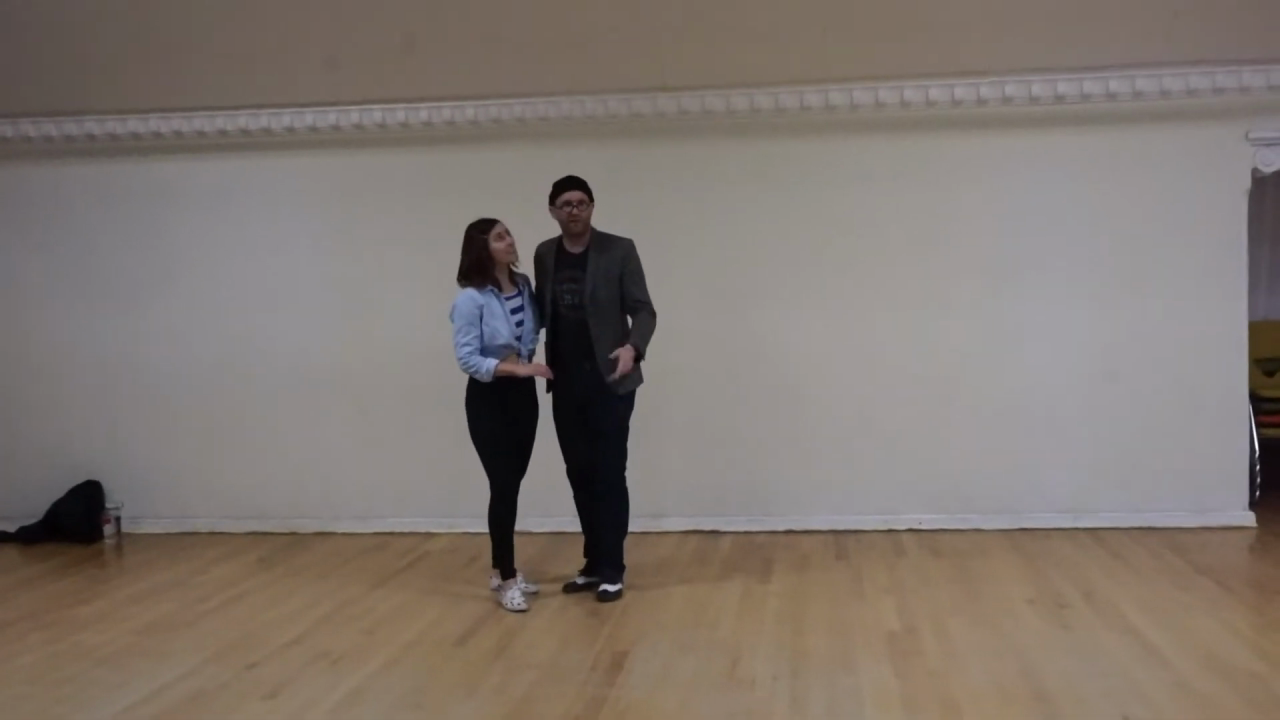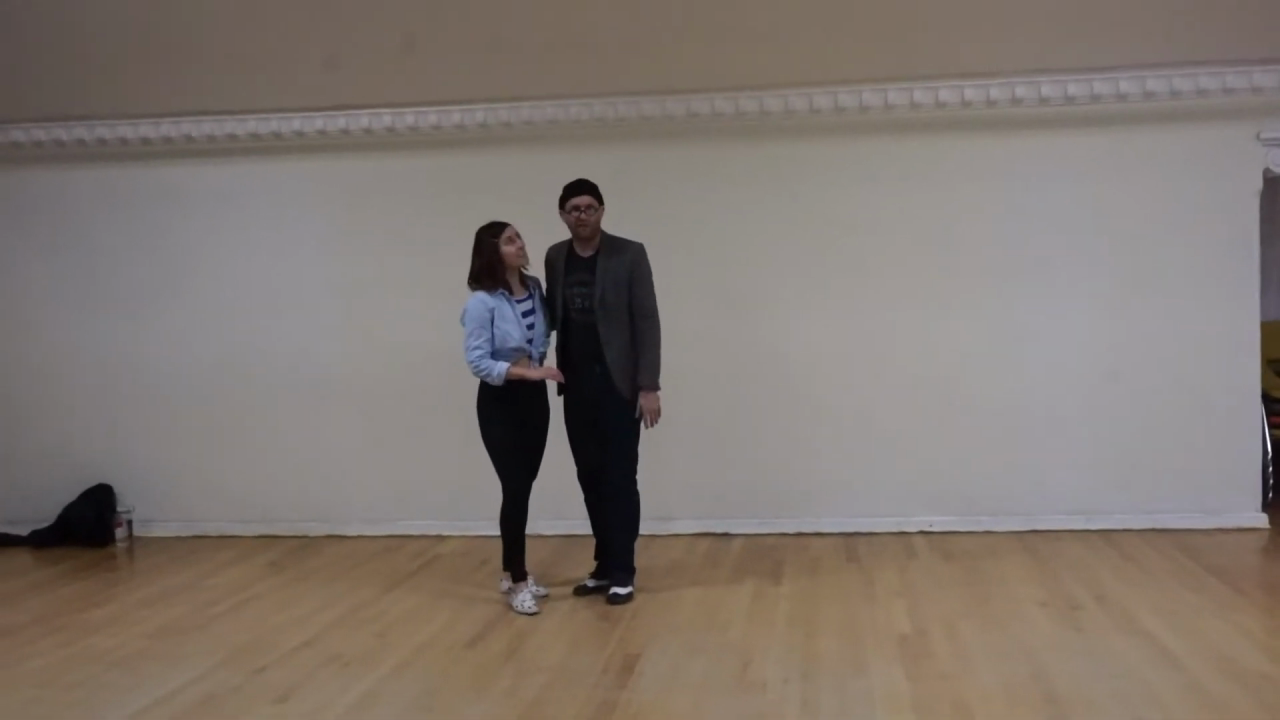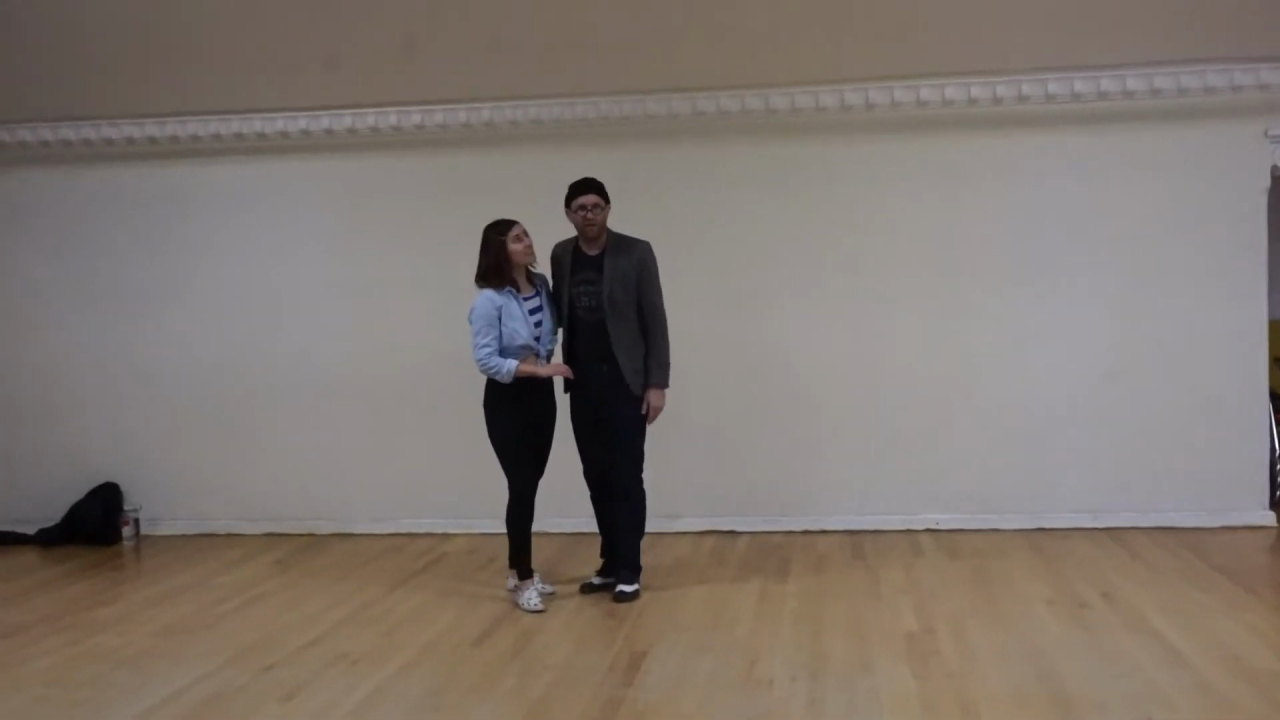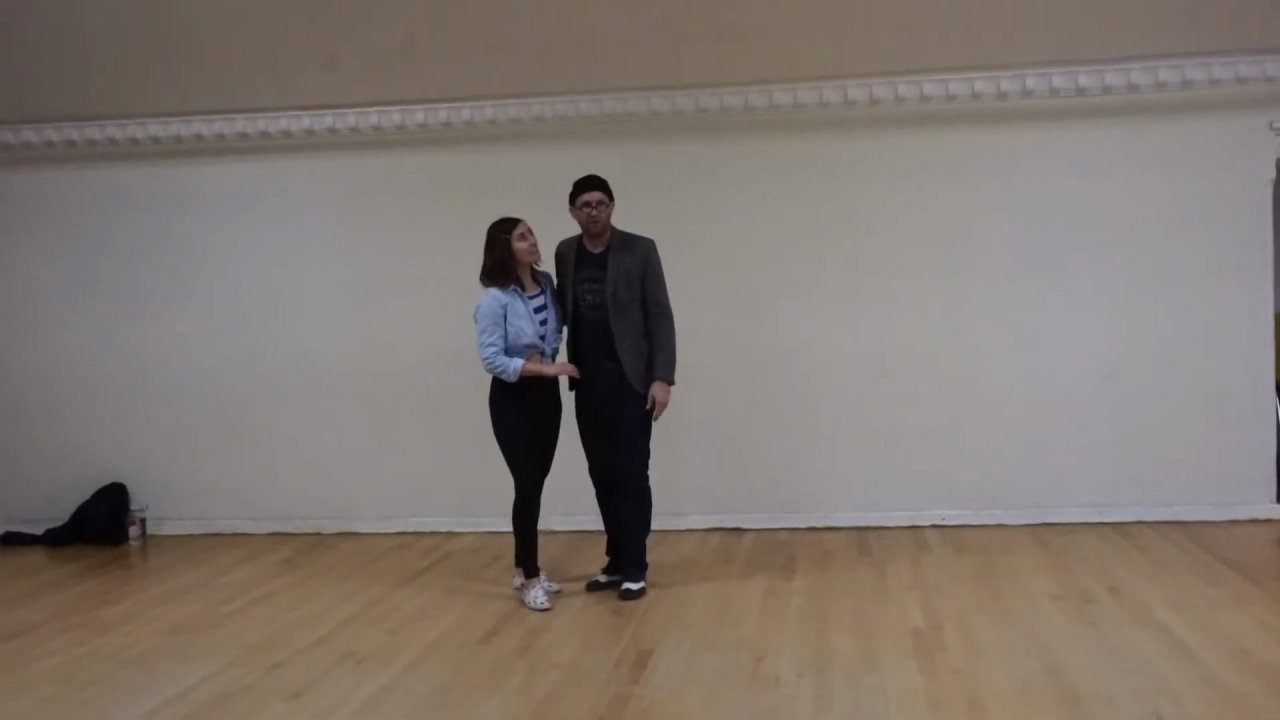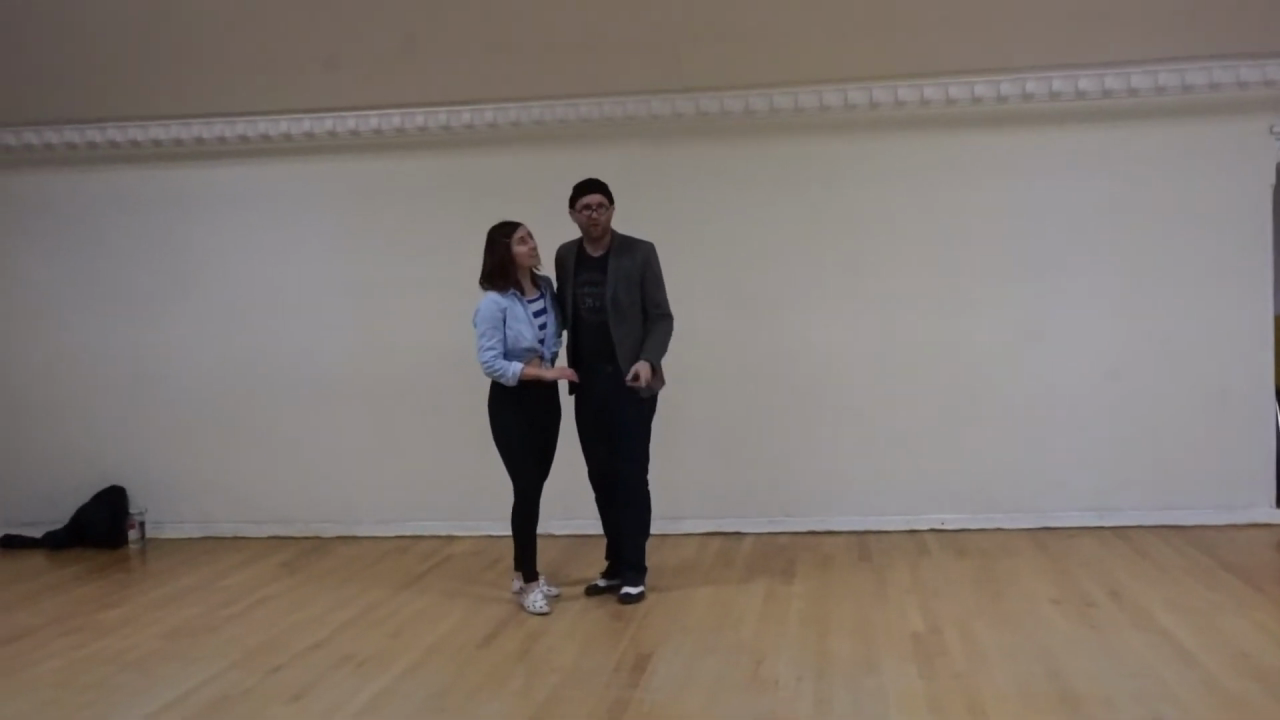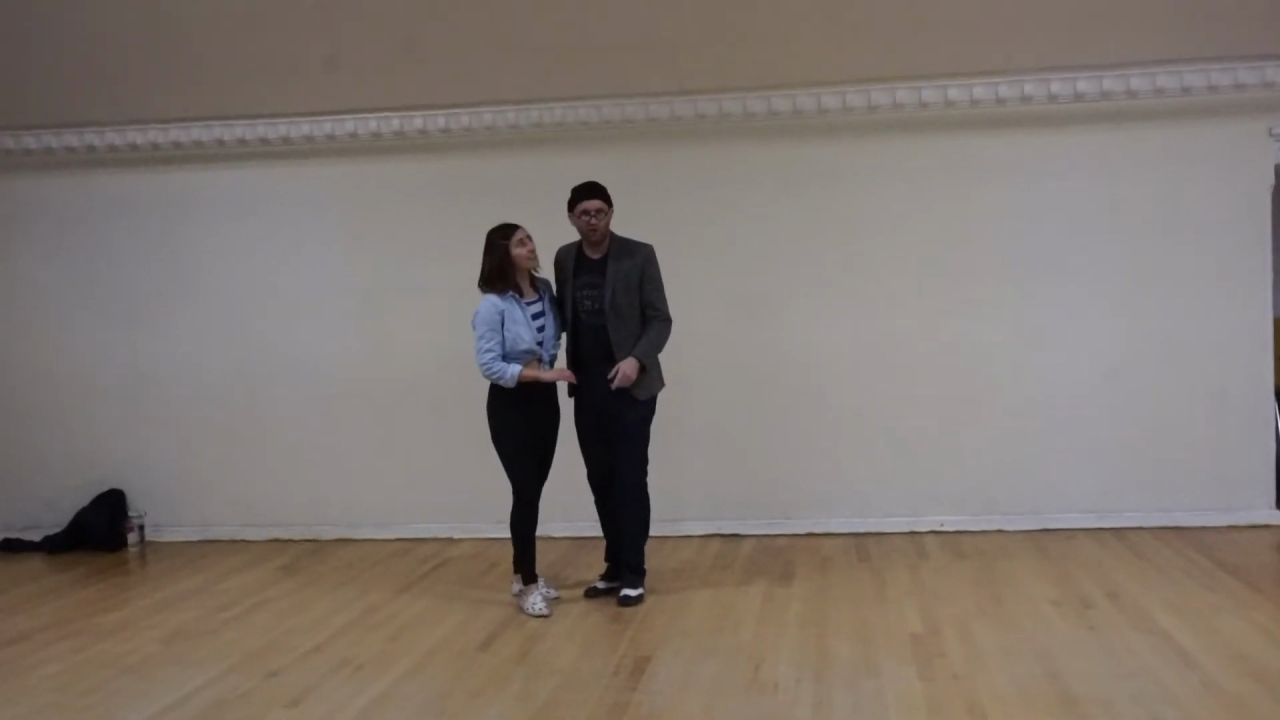
dt=0.2s
person 1, frame 1
left shoulder: (619, 250)
right shoulder: (544, 254)
left elbow: (644, 312)
right elbow: (544, 311)
left wrist: (632, 348)
left hip: (608, 380)
right hip: (565, 382)
left knee: (609, 475)
right knee: (580, 475)
left ankle: (611, 568)
right ankle: (593, 562)
person 1, frame 2
left shoulder: (629, 254)
right shoulder: (556, 257)
left elbow: (648, 321)
right elbow: (554, 315)
left wrist: (649, 385)
left hip: (618, 384)
right hip: (576, 385)
left knee: (620, 478)
right knee: (591, 479)
left ankle: (622, 571)
right ankle: (604, 566)
person 1, frame 3
left shoulder: (636, 252)
right shoulder: (562, 255)
left elbow: (655, 321)
right elbow: (560, 312)
left wrist: (657, 383)
left hip: (625, 382)
right hip: (583, 384)
left knee: (626, 477)
right knee: (597, 477)
left ankle: (629, 569)
right ankle: (610, 563)
person 1, frame 4
left shoulder: (639, 250)
right shoulder: (565, 253)
left elbow: (660, 316)
right elbow: (565, 311)
left wrist: (662, 377)
left hip: (630, 380)
right hip: (587, 381)
left knee: (631, 474)
right knee: (602, 475)
left ankle: (635, 567)
right ankle: (616, 561)
person 1, frame 5
left shoulder: (639, 253)
right shoulder: (566, 256)
left elbow: (661, 317)
right elbow: (565, 314)
left wrist: (649, 361)
right wrist: (567, 368)
left hip: (629, 383)
right hip: (587, 385)
left knee: (631, 478)
right knee: (602, 479)
left ankle: (634, 571)
right ankle: (615, 565)
person 1, frame 6
left shoulder: (639, 255)
right shoulder: (565, 259)
left elbow: (660, 319)
right elbow: (565, 316)
left wrist: (638, 358)
left hip: (630, 386)
right hip: (587, 388)
left knee: (630, 480)
right knee: (601, 481)
left ankle: (633, 573)
right ankle: (615, 567)
person 2, frame 1
left shoulder: (524, 286)
right shoulder: (470, 298)
right elbow: (467, 359)
left wrist: (527, 363)
right wrist: (516, 369)
left hip: (523, 394)
right hip: (489, 398)
left knee: (513, 483)
right knee: (503, 485)
left ankle: (502, 569)
right ankle: (506, 578)
person 2, frame 2
left shoulder: (535, 288)
right shoulder: (482, 302)
right elbow: (478, 362)
left wrist: (538, 365)
right wrist: (526, 371)
left hip: (534, 397)
right hip: (500, 402)
left knee: (524, 487)
right knee: (515, 488)
left ankle: (513, 572)
right ankle: (517, 581)
person 2, frame 3
left shoulder: (541, 286)
right shoulder: (489, 300)
right elbow: (485, 360)
left wrist: (545, 361)
right wrist: (536, 369)
left hip: (540, 396)
right hip: (507, 400)
left knee: (531, 484)
right knee: (521, 486)
left ankle: (518, 570)
right ankle: (523, 579)
person 2, frame 4
left shoulder: (547, 284)
right shoulder: (494, 299)
right elbow: (491, 359)
left wrist: (551, 362)
right wrist: (541, 368)
left hip: (546, 394)
right hip: (512, 398)
left knee: (537, 482)
right knee: (527, 485)
left ankle: (525, 568)
right ankle: (529, 577)
person 2, frame 5
left shoulder: (546, 288)
right shoulder: (493, 302)
right elbow: (490, 363)
left wrist: (550, 365)
right wrist: (541, 372)
left hip: (545, 398)
right hip: (511, 402)
left knee: (535, 487)
right knee: (527, 489)
left ankle: (524, 572)
right ankle: (528, 581)
person 2, frame 6
left shoulder: (545, 290)
right shoulder: (492, 305)
right elbow: (489, 365)
left wrist: (548, 367)
right wrist: (540, 374)
left hip: (544, 400)
right hip: (510, 405)
left knee: (535, 489)
right knee: (526, 491)
left ankle: (523, 574)
right ankle: (527, 584)
